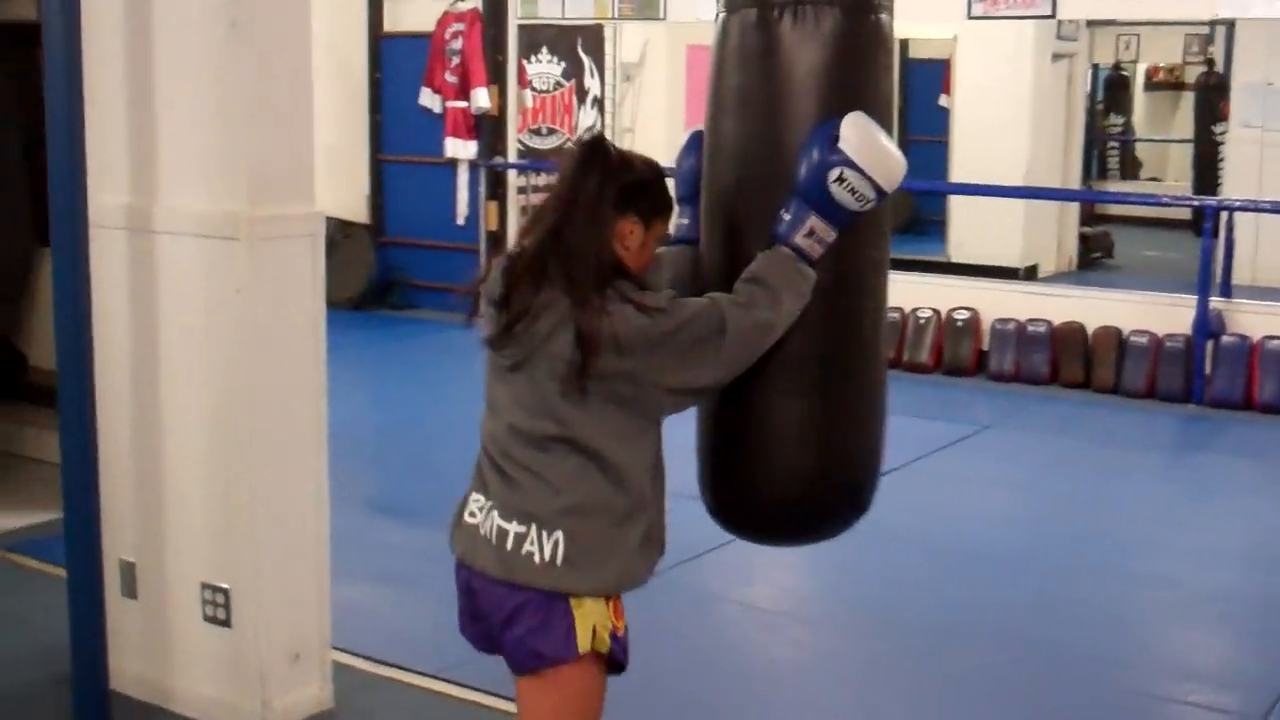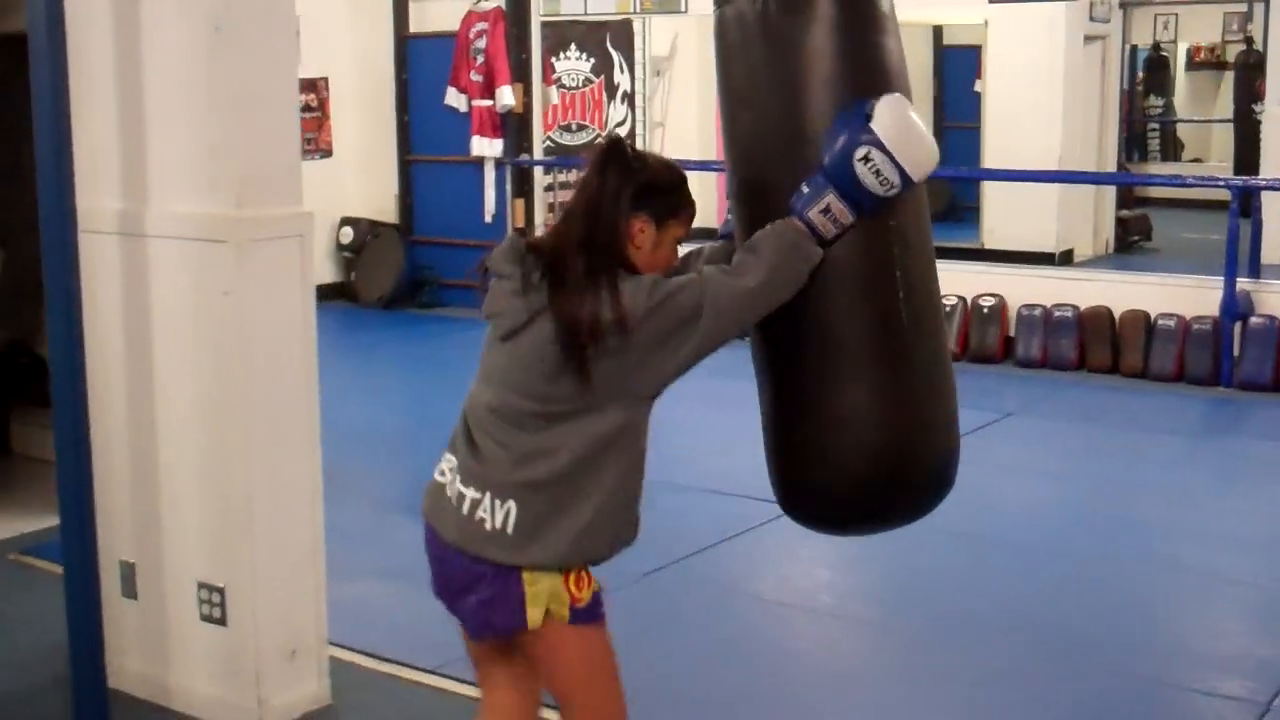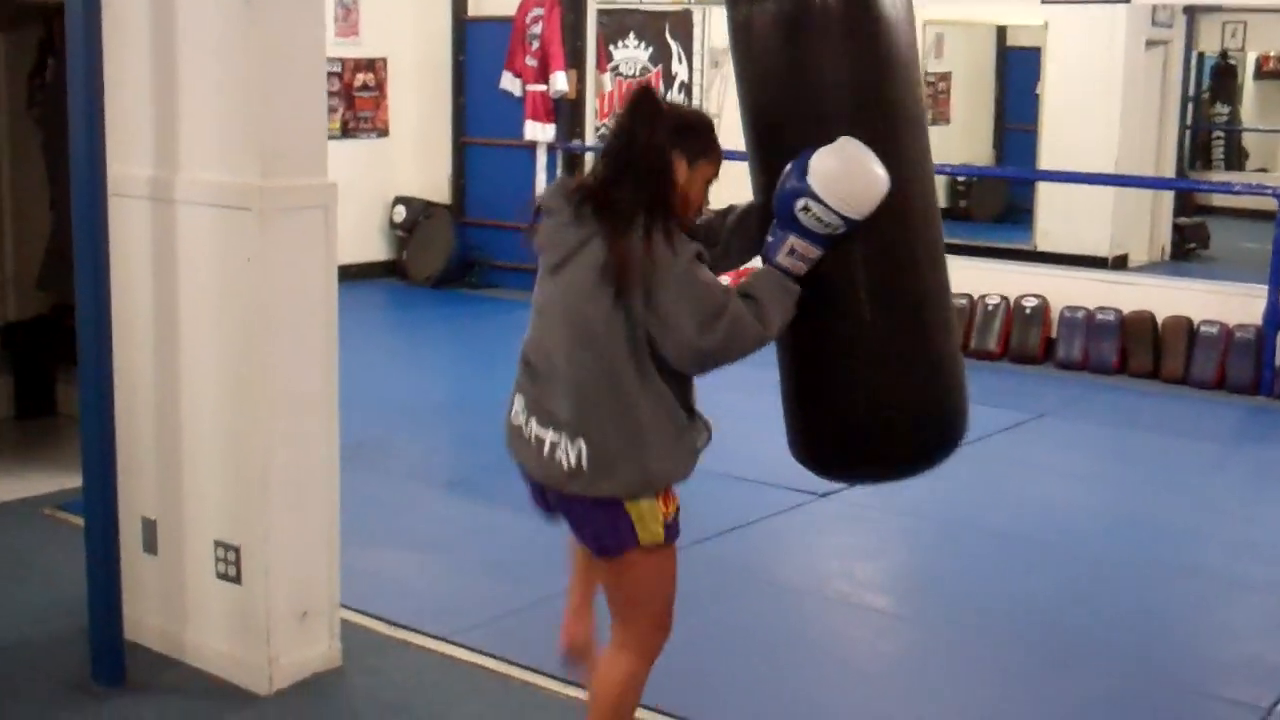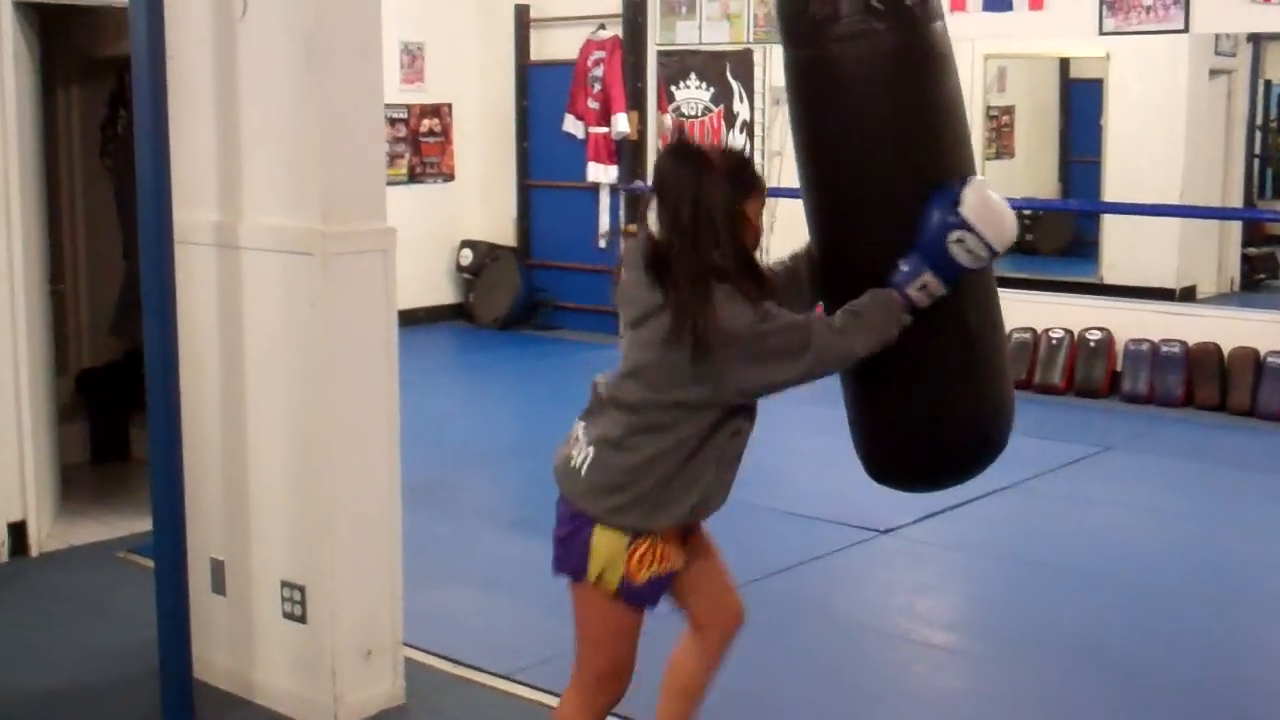
dt=0.4s
person 1, frame 1
left shoulder: (517, 294)
right shoulder: (617, 324)
right elbow: (742, 325)
left wrist: (691, 227)
right wrist: (810, 226)
left hip: (489, 551)
right hip: (558, 569)
person 1, frame 2
left shoulder: (533, 278)
right shoulder: (620, 310)
right elbow: (733, 291)
left wrist: (751, 233)
right wrist: (827, 205)
left hip: (459, 523)
right hip: (525, 549)
person 1, frame 3
left shoulder: (582, 221)
right shoulder: (650, 248)
left elbow: (704, 248)
right elbow: (725, 334)
left wrist: (776, 212)
right wrist: (797, 241)
left hip: (538, 443)
right hip: (614, 464)
right knee: (639, 639)
left ankle: (578, 614)
person 1, frame 4
left shoulder: (680, 278)
right shoulder: (723, 317)
left elbow: (776, 292)
right elbow: (825, 342)
right wrist: (914, 284)
left hip: (652, 497)
right hip: (615, 503)
left knee: (720, 621)
